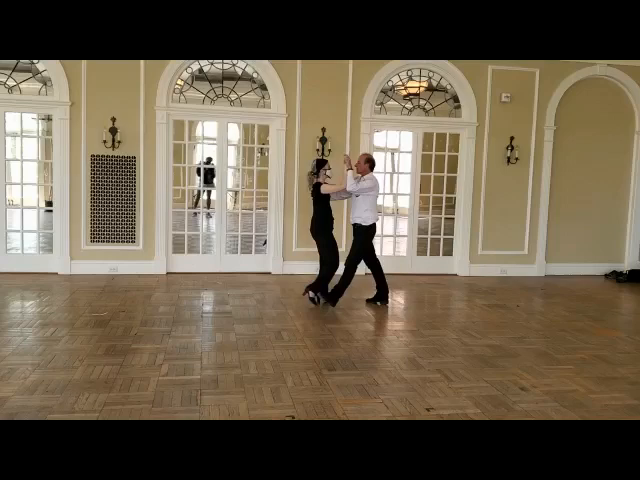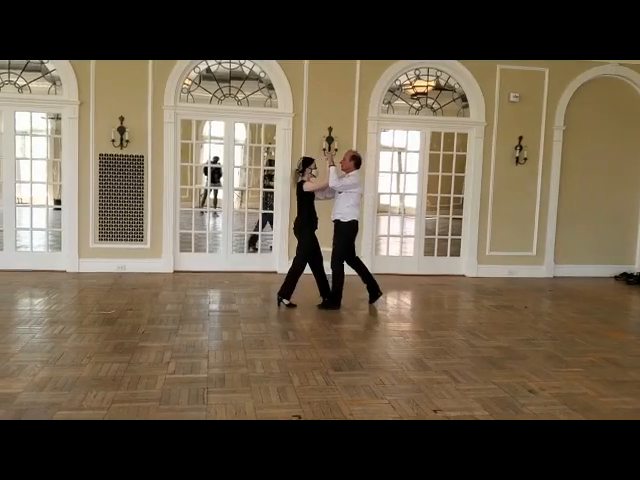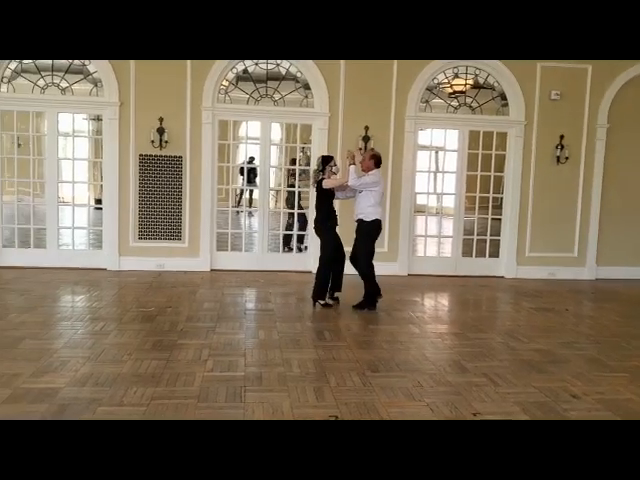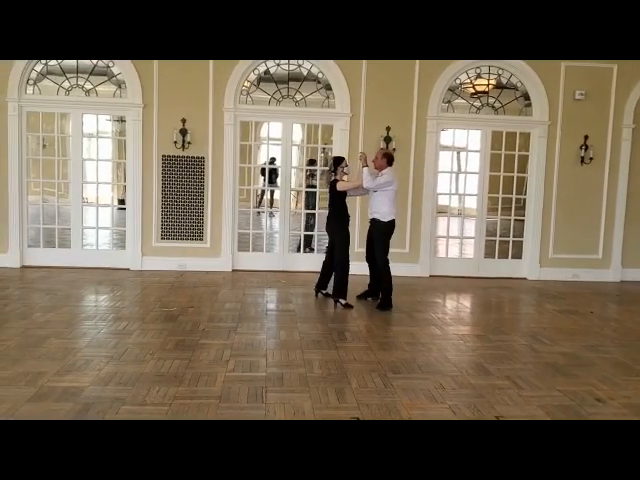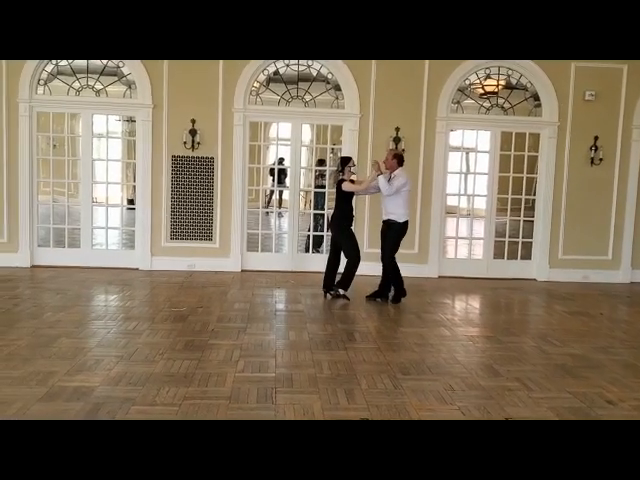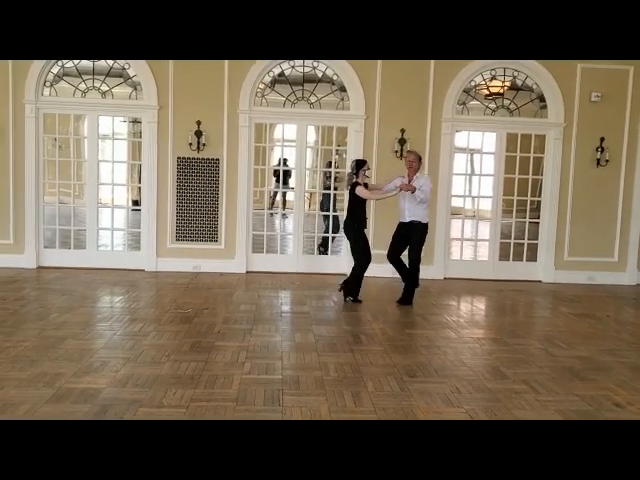
dt=0.4s
person 1, frame 1
left shoulder: (371, 182)
right shoulder: (359, 181)
left elbow: (351, 188)
right elbow: (347, 191)
left wrist: (348, 168)
left hip: (365, 228)
right hip: (361, 227)
left knee: (351, 262)
right knee: (371, 261)
left ankle: (334, 296)
right ankle: (382, 294)
person 1, frame 2
left shoulder: (355, 179)
right shoulder: (346, 179)
left elbow: (333, 184)
right elbow: (331, 190)
left wrist: (331, 164)
left hip: (346, 225)
right hip: (344, 224)
left knee: (337, 262)
right knee: (351, 259)
left ankle: (334, 300)
right ankle: (373, 290)
person 1, frame 3
left shoulder: (374, 178)
right shoulder: (366, 178)
left elbow: (352, 183)
right elbow: (351, 189)
left wrist: (351, 163)
left hip: (370, 224)
right hip: (365, 224)
left knee: (365, 262)
right knee: (355, 258)
left ankle: (370, 301)
right ankle: (373, 291)
person 1, frame 4
left shoulder: (388, 177)
right shoulder: (378, 176)
left elbow: (368, 185)
right elbow: (362, 189)
left wrist: (365, 165)
left hip: (384, 223)
right hip: (376, 222)
left knee: (381, 260)
right knee: (371, 258)
left ankle: (386, 300)
right ankle: (373, 290)
person 1, frame 5
left shoulder: (402, 177)
right shoulder: (387, 177)
left elbow: (387, 191)
right elbow: (370, 189)
left wrist: (380, 174)
left hip: (398, 223)
right hip: (388, 222)
left knee: (388, 257)
right knee: (385, 257)
left ankle: (399, 290)
right ankle: (383, 291)
person 1, frame 6
left shoulder: (425, 180)
right shoulder: (400, 180)
left elbow: (424, 197)
right elbow: (382, 191)
left wrist: (413, 189)
left hip: (419, 225)
right hip: (403, 224)
left knee: (413, 259)
right knee: (392, 255)
left ankle: (408, 294)
right ankle: (411, 282)
person 2, frame 1
left shoulder: (319, 186)
right shoulder: (320, 187)
left elbow: (336, 193)
right elbow: (343, 187)
left hip: (321, 227)
right hip: (321, 228)
left knee: (327, 261)
right knee: (332, 261)
left ankle: (320, 293)
right ankle: (314, 290)
person 2, frame 2
left shoulder: (307, 185)
right shoulder: (303, 184)
left elbow: (324, 190)
right elbow: (324, 185)
left hip: (307, 227)
right hip: (303, 228)
left knee: (317, 261)
right knee: (300, 262)
left ankle: (325, 295)
right ankle: (284, 296)
person 2, frame 3
left shoulder: (329, 183)
right shoulder: (323, 182)
left elbow: (342, 188)
right elbow: (344, 181)
left hip: (328, 224)
right hip: (324, 225)
left knee: (339, 257)
right knee: (326, 260)
left ankle: (332, 292)
right ankle: (319, 297)
person 2, frame 4
left shoulder: (340, 183)
right shoulder: (336, 184)
left elbow: (355, 185)
right elbow: (357, 184)
left hip: (335, 225)
right hip: (337, 225)
left knee: (332, 257)
right knee: (342, 261)
left ankle: (320, 287)
right ankle: (340, 297)
person 2, frame 5
left shoulder: (350, 182)
right shoulder: (342, 183)
left elbow: (365, 183)
right elbow: (361, 187)
right wrist: (374, 174)
left hip: (339, 224)
right hip: (340, 224)
left knee: (335, 256)
right knee: (354, 256)
left ankle: (329, 288)
right ankle: (341, 287)
person 2, frame 6
left shoulder: (363, 186)
right shoulder: (356, 186)
right elbow: (374, 197)
right wrist: (394, 192)
left hip: (357, 227)
right hip: (353, 227)
left knee: (365, 258)
right knee: (362, 260)
left ankle: (348, 286)
right ankle: (350, 293)
